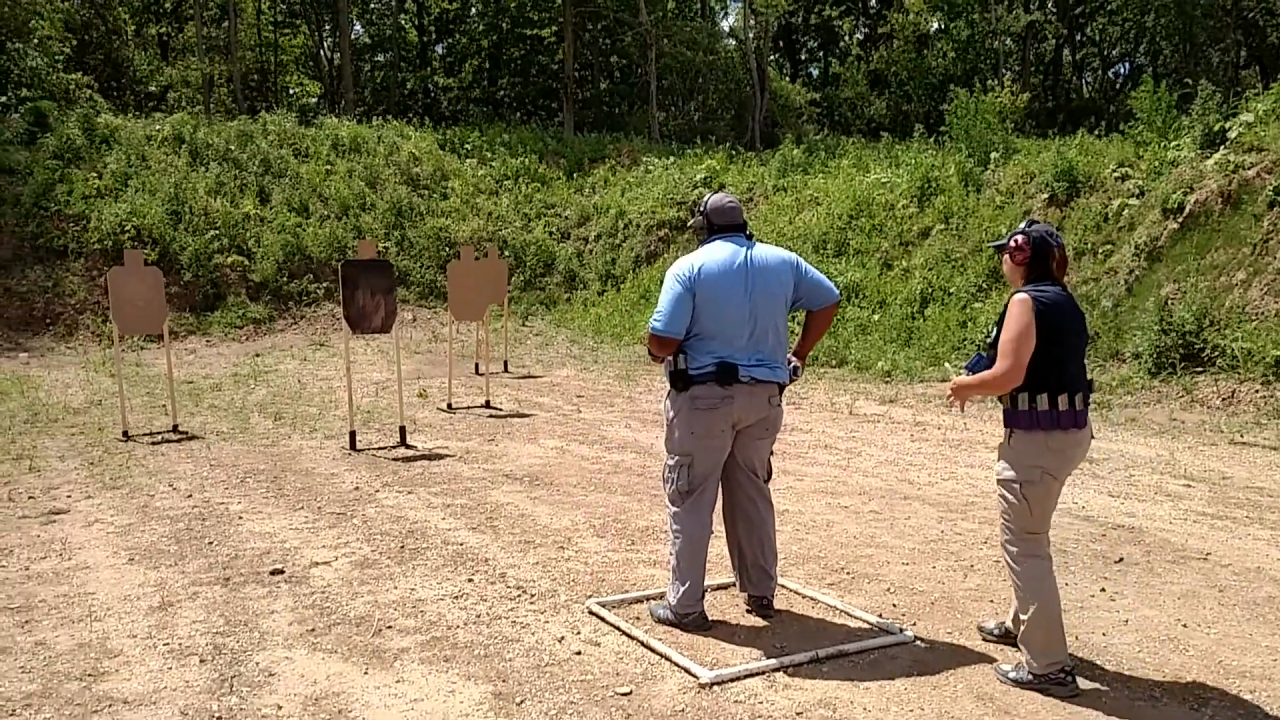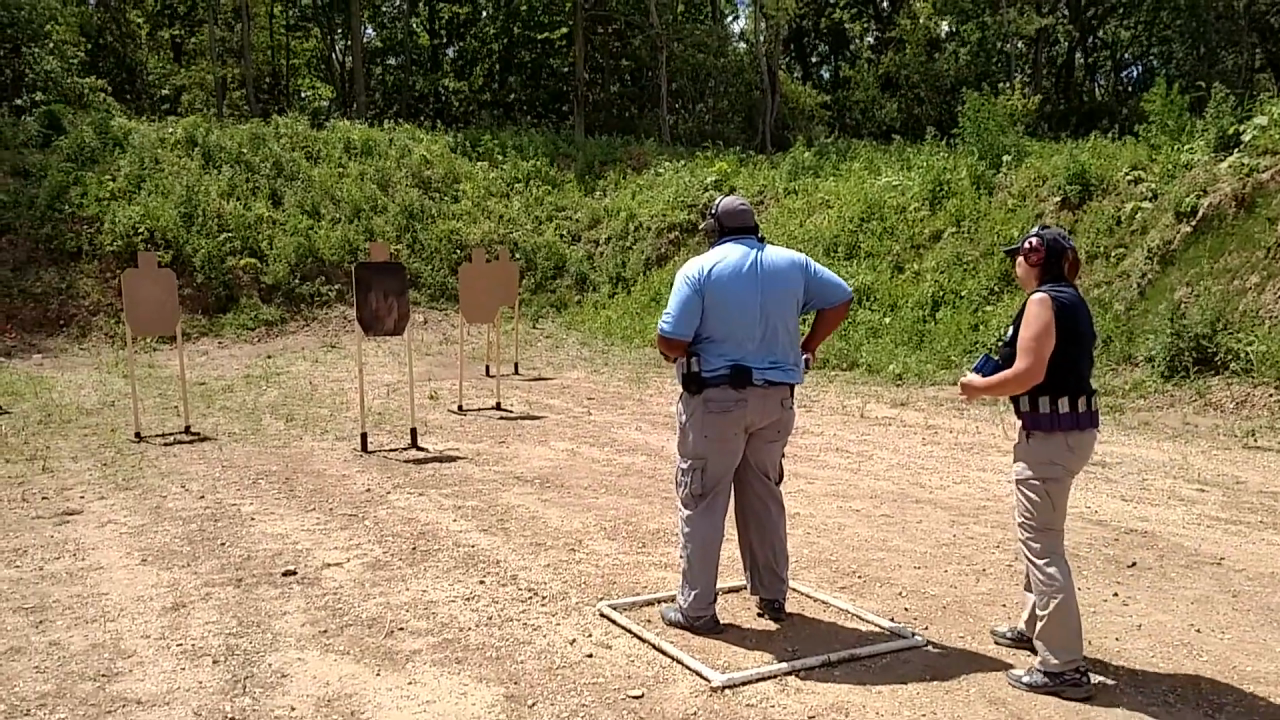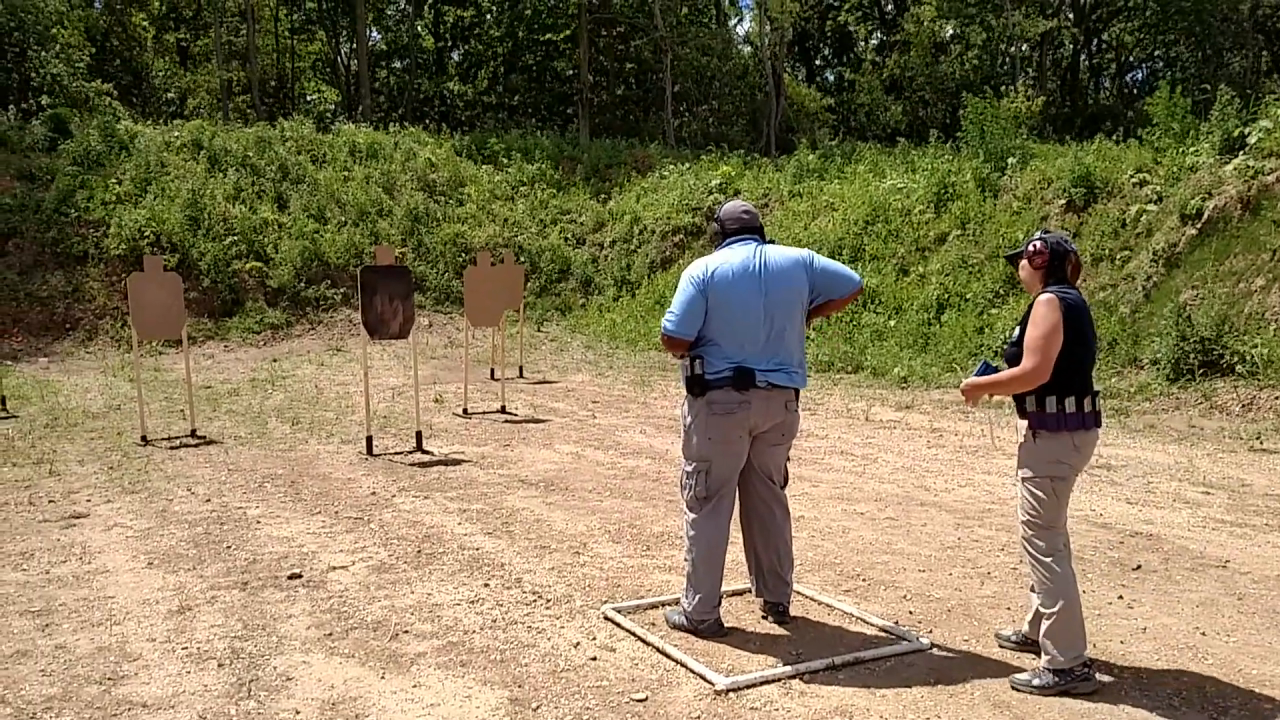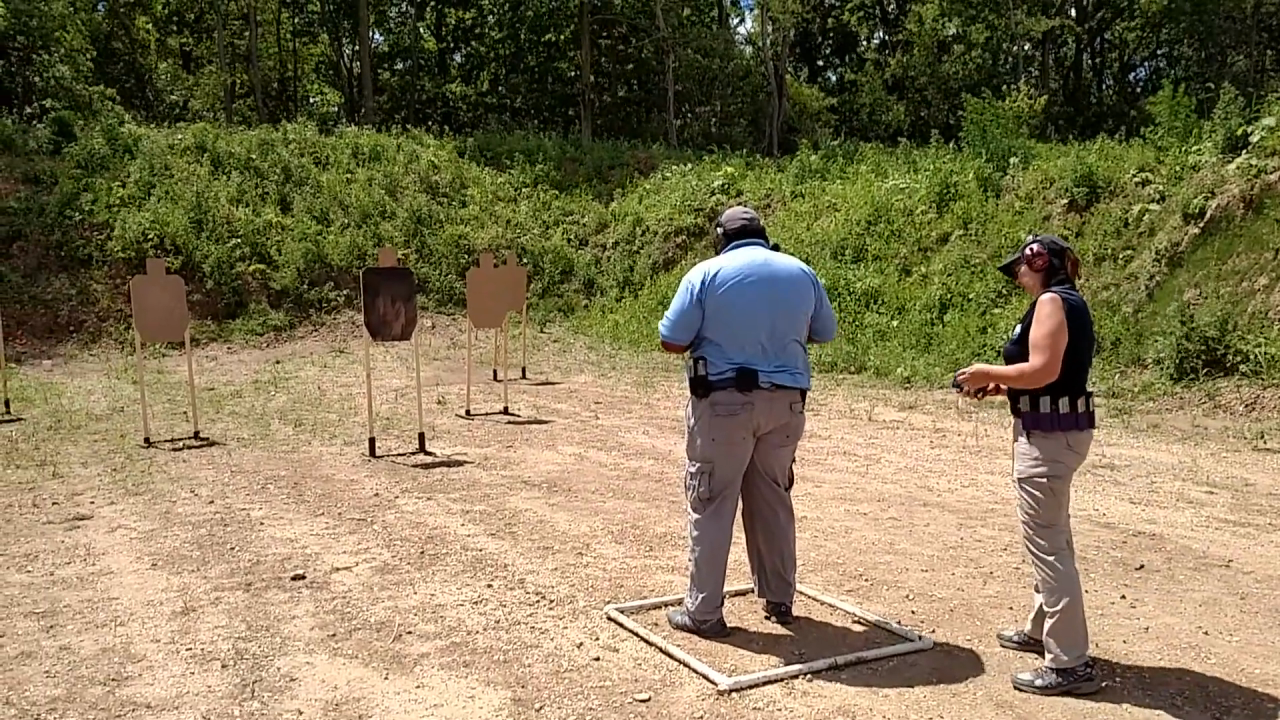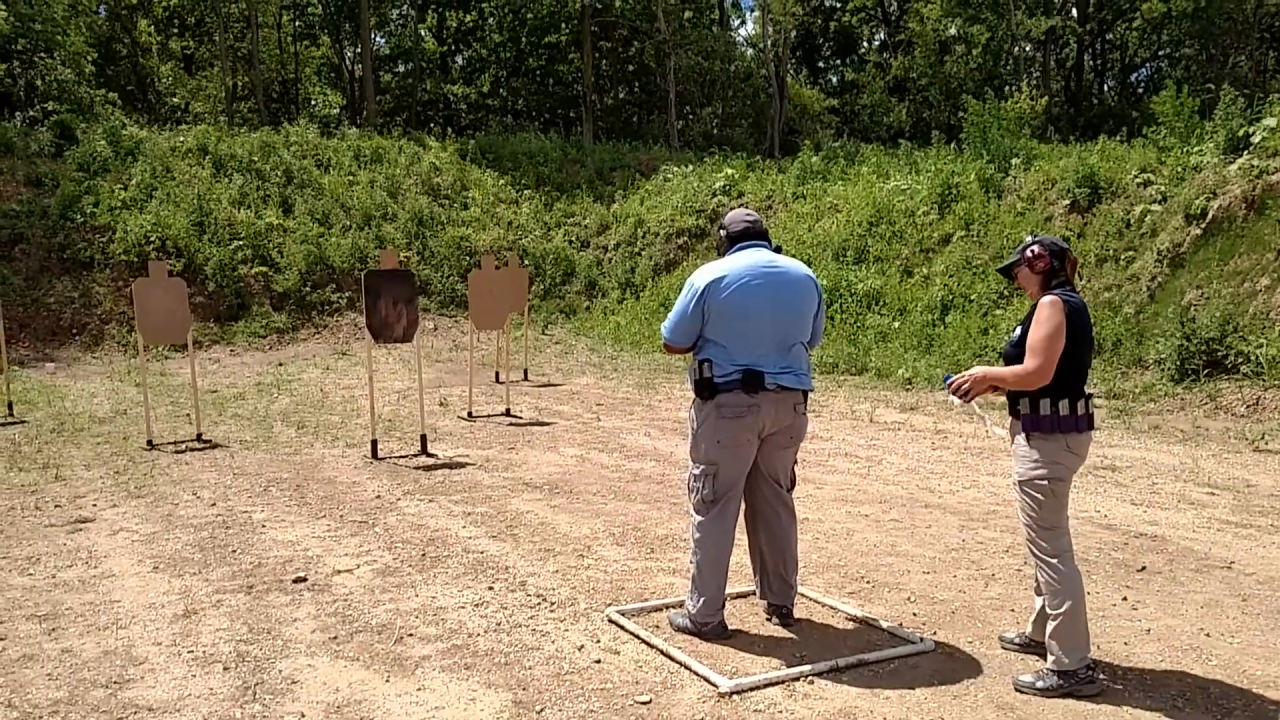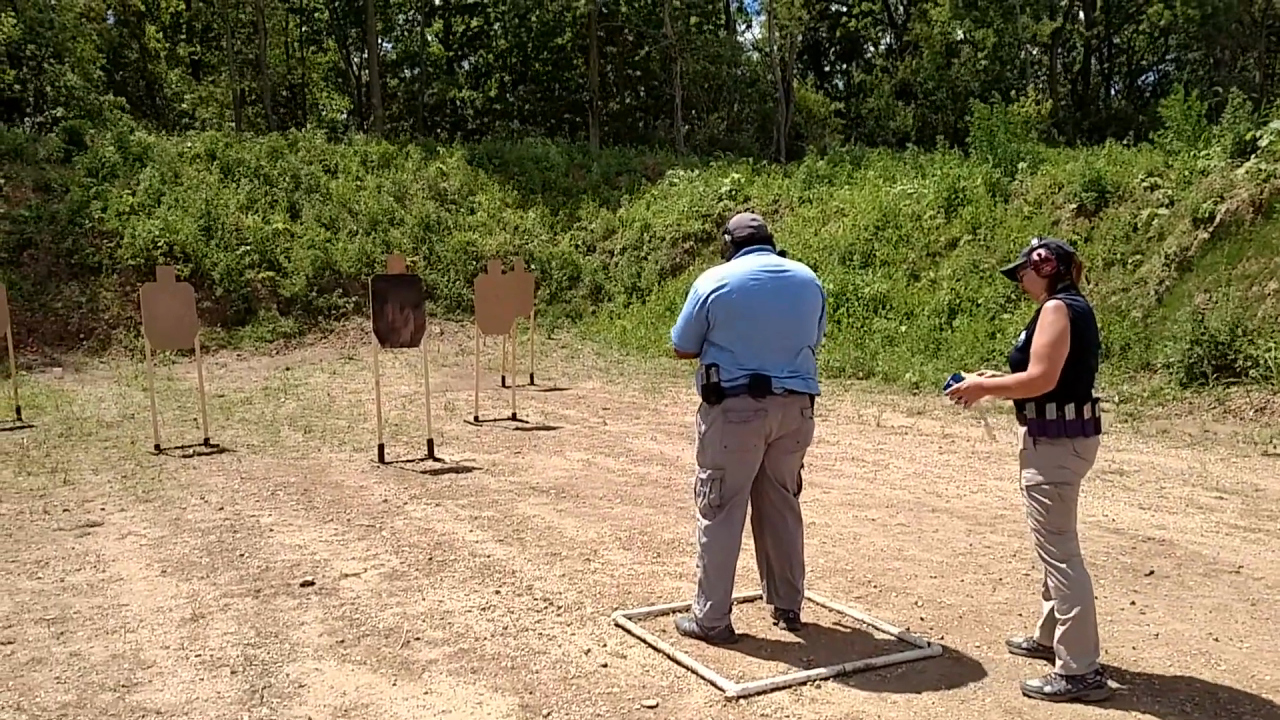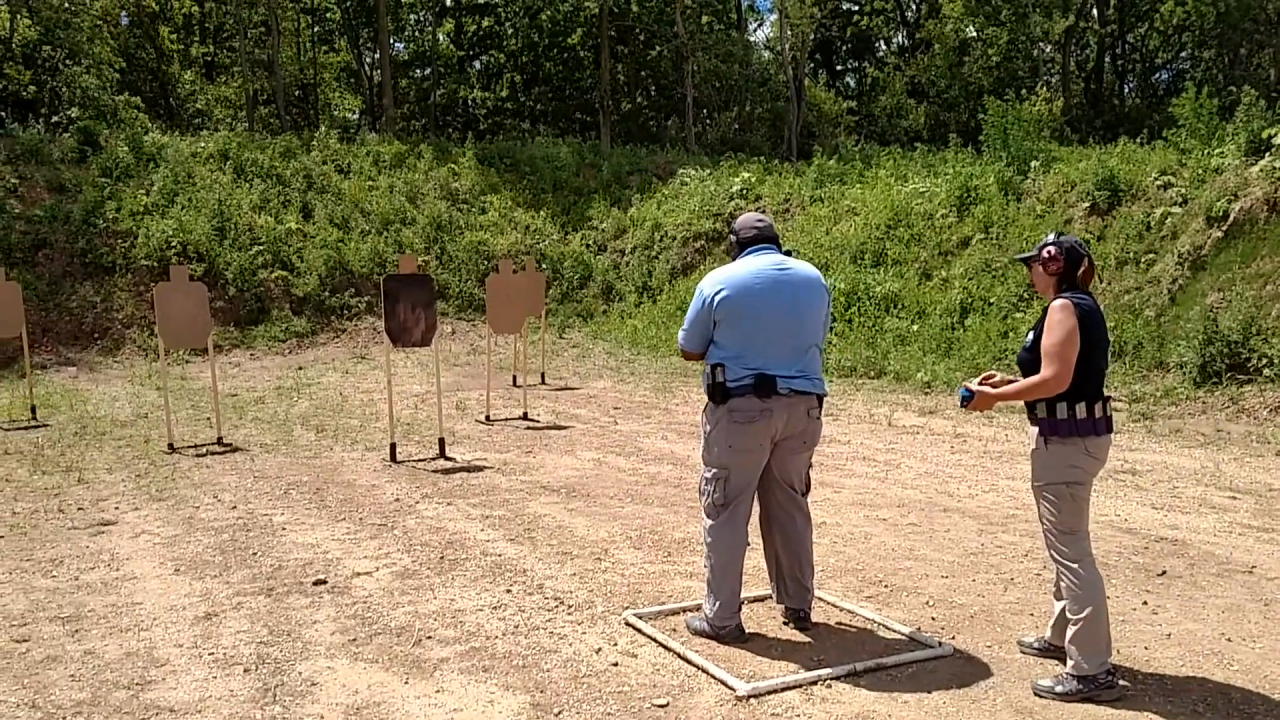
dt=0.3s
person 1, frame 1
left shoulder: (1026, 300)
right shoulder: (1062, 300)
left elbow: (1009, 375)
left wrist: (966, 385)
right wrist: (978, 384)
left hip: (1037, 435)
right hip: (1068, 429)
left knee: (1024, 545)
right knee: (1029, 536)
left ankle: (1048, 666)
right ankle: (1022, 623)
person 1, frame 2
left shoulder: (1043, 301)
right shoulder: (1067, 299)
left elbow: (1028, 375)
left wrist: (980, 385)
right wrist: (994, 380)
left hip: (1050, 434)
right hip: (1066, 428)
left knee: (1042, 544)
right knee: (1039, 535)
left ankle: (1063, 666)
right ankle: (1036, 625)
person 1, frame 3
left shoulder: (1049, 300)
right shoulder: (1067, 301)
left elbow: (1035, 373)
left wrist: (981, 385)
right wrist: (998, 385)
left hip: (1055, 433)
right hip: (1062, 429)
left knee: (1042, 541)
right knee: (1047, 536)
left ankle: (1067, 664)
right ankle: (1040, 629)
person 1, frame 4
left shoulder: (1052, 301)
right shoulder: (1065, 301)
left elbow: (1043, 370)
left wrist: (987, 372)
right wrist: (998, 385)
left hip: (1047, 433)
right hip: (1057, 430)
left knee: (1045, 542)
right knee: (1050, 536)
left ankle: (1069, 663)
right ankle: (1042, 629)
person 1, frame 5
left shoulder: (1052, 303)
right shoulder: (1064, 303)
left elbow: (1037, 373)
left wrist: (985, 375)
right wrist: (992, 381)
left hip: (1048, 436)
right hip: (1055, 431)
left knee: (1049, 544)
right knee: (1048, 539)
left ankle: (1071, 665)
right ankle: (1043, 631)
person 1, frame 6
left shoulder: (1057, 309)
right shoulder: (1072, 308)
left elbow: (1040, 379)
left wrist: (984, 386)
right wrist: (994, 381)
left hip: (1055, 440)
right hip: (1063, 436)
left knee: (1059, 550)
right knee: (1054, 544)
left ankle: (1080, 670)
right ankle: (1050, 636)
person 1, frame 7
left shoulder: (1064, 307)
right shoulder: (1080, 306)
left elbow: (1055, 380)
left wrist: (995, 396)
right wrist: (1008, 383)
left hip: (1067, 440)
right hip: (1076, 435)
left knee: (1071, 551)
right knee: (1065, 545)
left ankle: (1092, 671)
right ankle: (1062, 637)
person 2, frame 1
left shoulder: (690, 266)
right shoulder: (781, 261)
left elbow: (663, 339)
right elbow: (828, 300)
left wrist: (657, 352)
right wrist: (799, 355)
left hip: (704, 396)
right hip: (764, 396)
left knee: (690, 500)
right knee: (752, 495)
left ankle: (685, 606)
right ankle: (760, 593)
person 2, frame 2
left shoulder: (700, 268)
right shoulder: (791, 262)
left elbow: (672, 340)
right elbow: (840, 299)
left wrist: (670, 354)
right wrist: (807, 347)
left hip: (717, 399)
right hip: (775, 398)
left knee: (702, 504)
right knee: (764, 497)
left ankle: (696, 608)
right ankle: (772, 597)
person 2, frame 3
left shoulder: (704, 270)
right shoulder: (797, 261)
left elbow: (675, 338)
right elbow: (852, 286)
left wrist: (686, 350)
right wrist: (804, 312)
left hip: (721, 400)
right hip: (780, 399)
left knee: (707, 505)
right knee: (768, 500)
left ankle: (700, 611)
right ankle: (777, 600)
person 2, frame 4
left shoulder: (706, 274)
right shoulder: (800, 272)
left elbow: (672, 341)
right elbow: (825, 333)
left hip: (724, 402)
right hip: (785, 401)
left knee: (711, 506)
right knee: (773, 501)
left ankle: (704, 612)
right ankle: (779, 599)
person 2, frame 5
left shoulder: (710, 276)
right shoulder: (804, 277)
left elbow: (673, 342)
right elbow: (811, 339)
left hip: (728, 404)
right hip: (788, 402)
left knee: (713, 508)
right knee: (775, 503)
left ankle: (704, 613)
right ankle: (781, 601)
person 2, frame 6
left shoulder: (715, 281)
right shoulder: (808, 280)
left elbow: (683, 348)
left hip: (735, 408)
right hip: (794, 407)
left knee: (720, 512)
right knee: (782, 507)
left ankle: (711, 618)
right ankle: (788, 606)
person 2, frame 7
left shoulder: (720, 282)
right shoulder: (813, 278)
left elbow: (690, 350)
left hip: (741, 408)
right hip: (802, 406)
left knee: (726, 512)
right knee: (790, 506)
left ankle: (721, 618)
right ankle: (798, 605)
